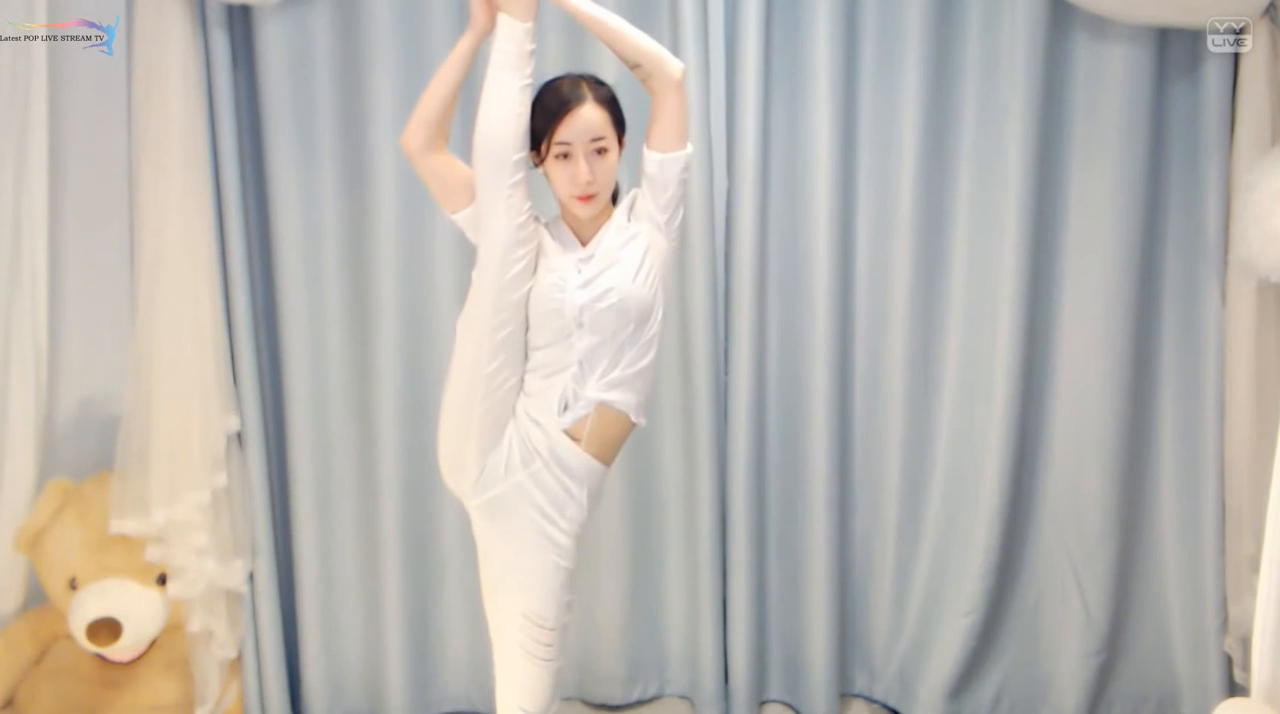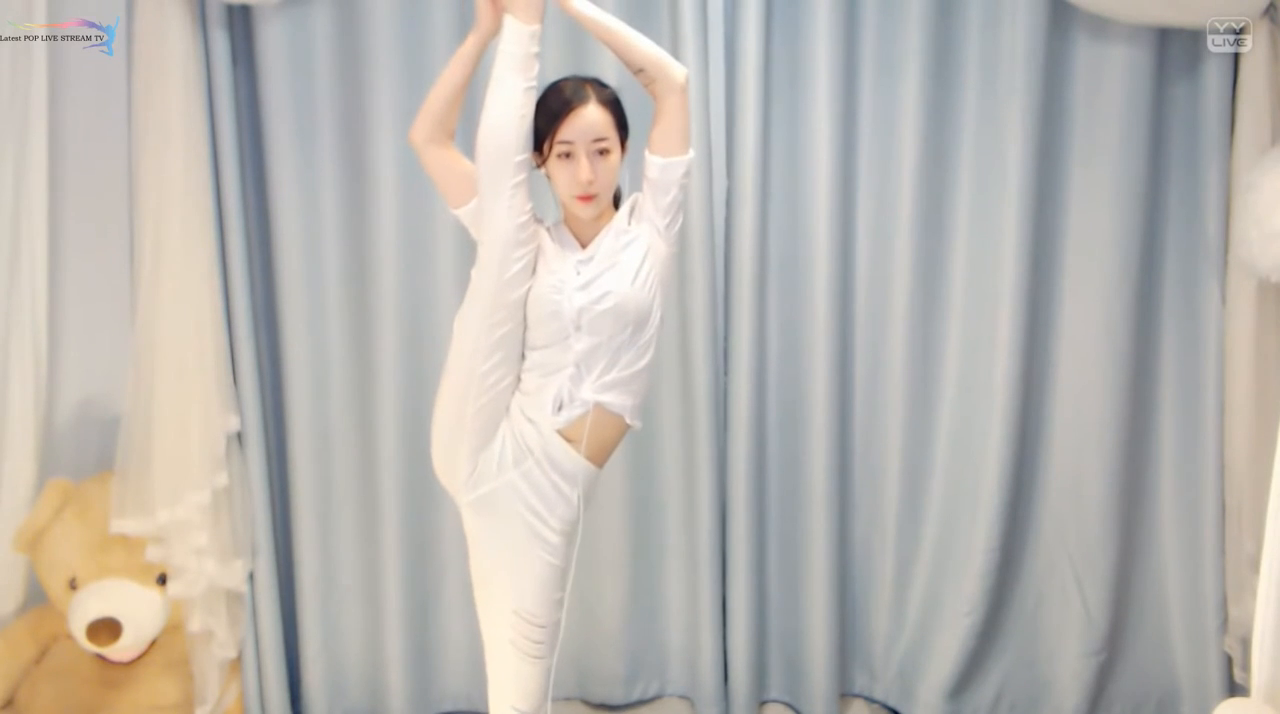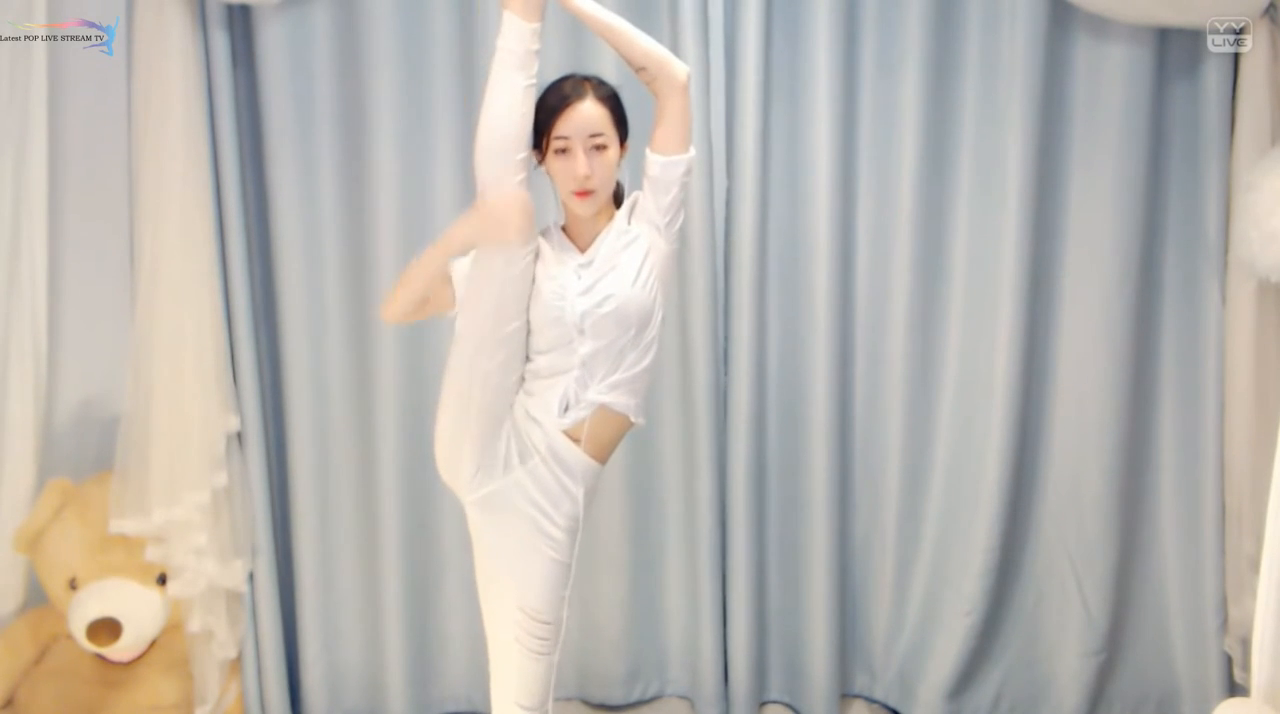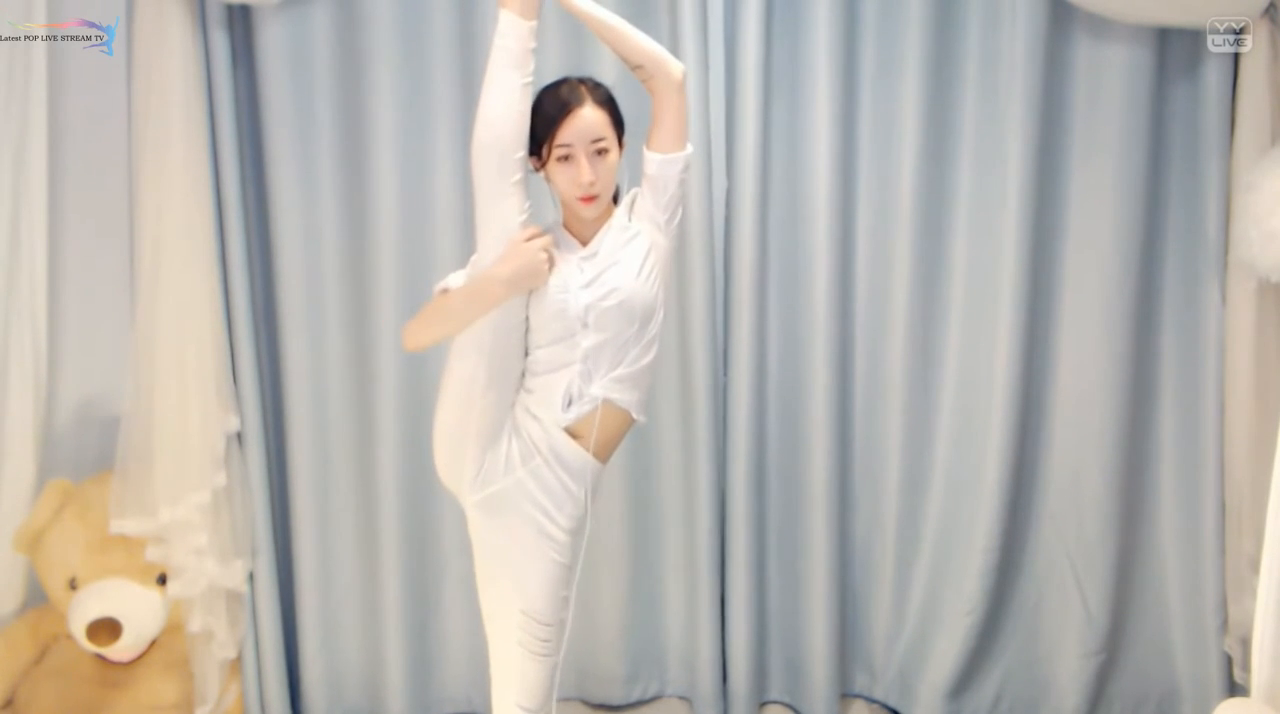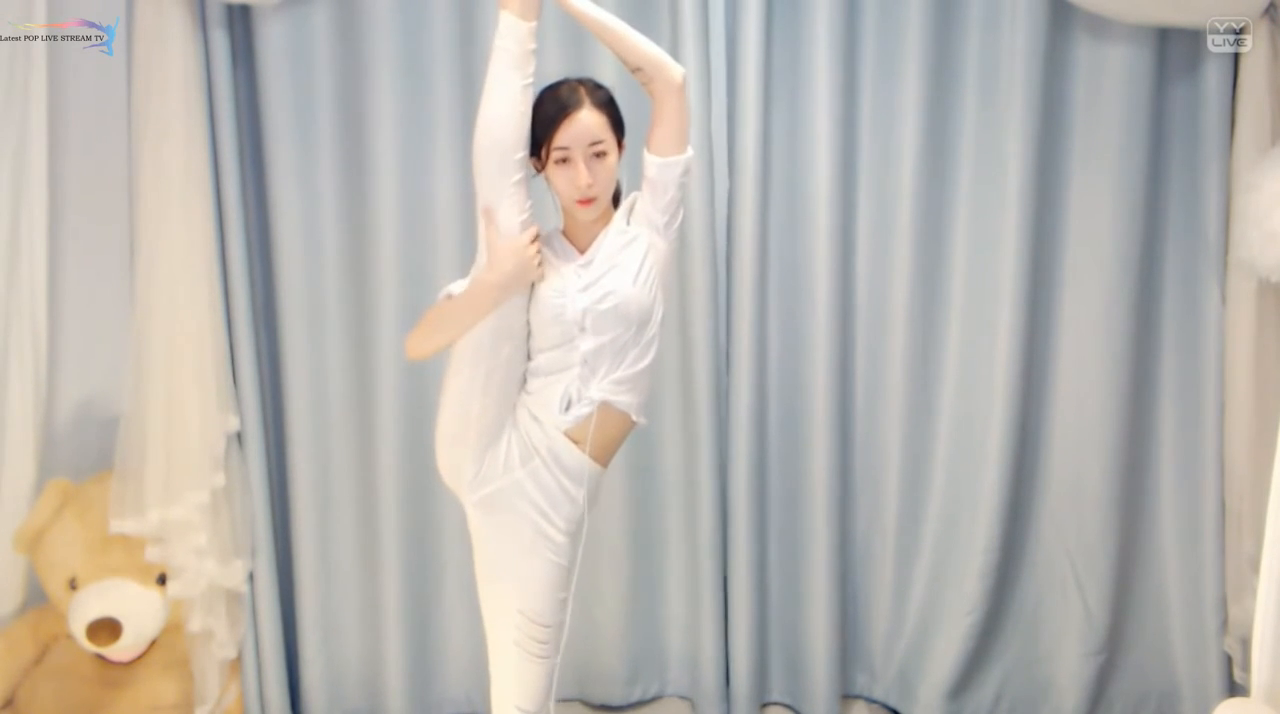
dt=1s
person 1, frame 1
left shoulder: (649, 224)
right shoulder: (527, 244)
left elbow: (668, 75)
right elbow: (420, 144)
left hip: (555, 481)
right hip: (496, 451)
person 1, frame 2
left shoulder: (649, 229)
right shoulder: (526, 245)
left elbow: (671, 81)
right elbow: (429, 138)
left hip: (547, 483)
right hip: (485, 451)
person 1, frame 3
left shoulder: (649, 226)
right shoulder: (524, 253)
left elbow: (673, 79)
right elbow: (397, 309)
right wrist: (464, 234)
left hip: (552, 483)
right hip: (490, 451)
person 1, frame 4
left shoulder: (648, 223)
right shoulder: (528, 249)
left elbow: (667, 75)
right elbow: (414, 335)
right wrist: (501, 282)
left hip: (552, 482)
right hip: (492, 453)
person 1, frame 5
left shoulder: (648, 228)
right shoulder: (529, 252)
left elbow: (668, 79)
right elbow: (416, 345)
right wrist: (497, 285)
left hip: (550, 485)
right hip: (495, 459)
